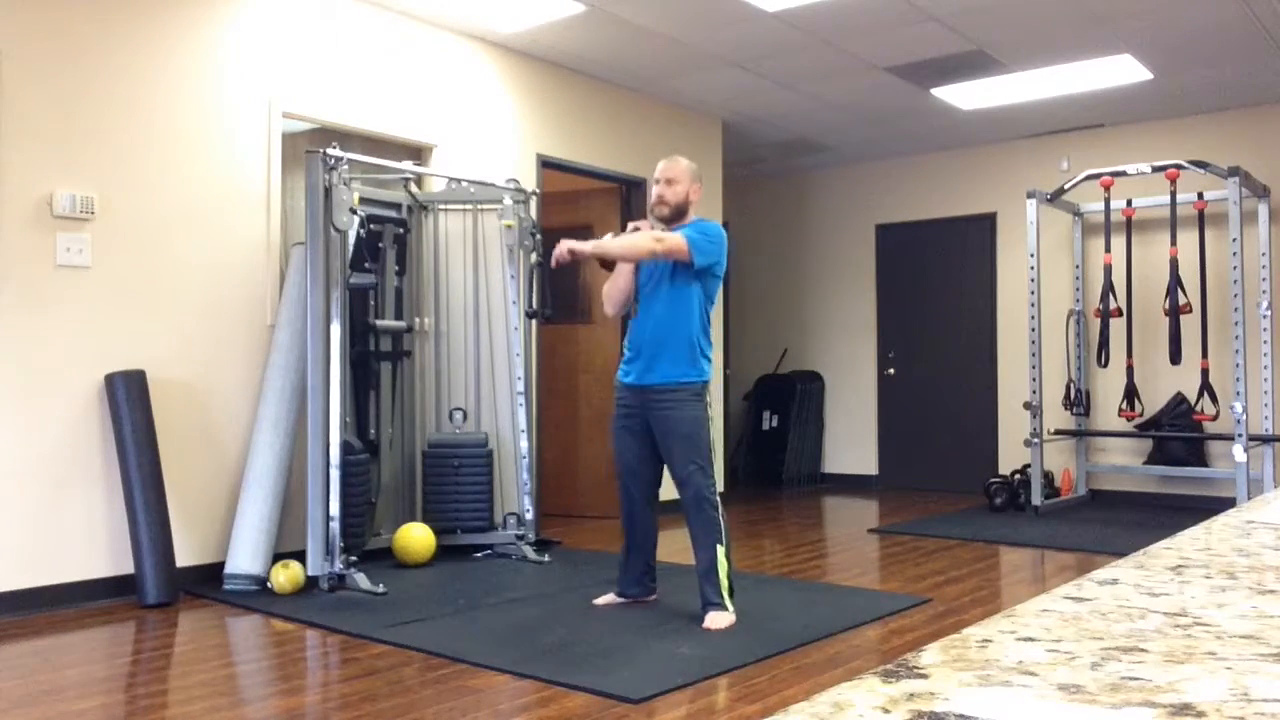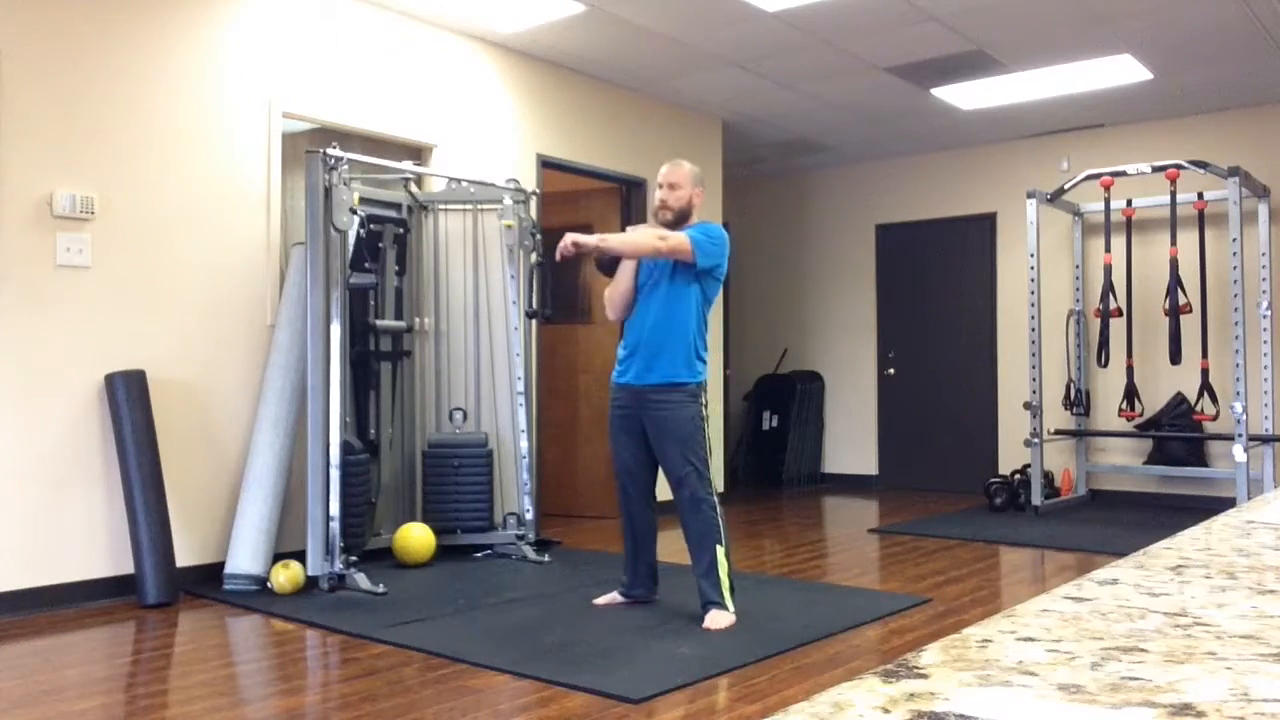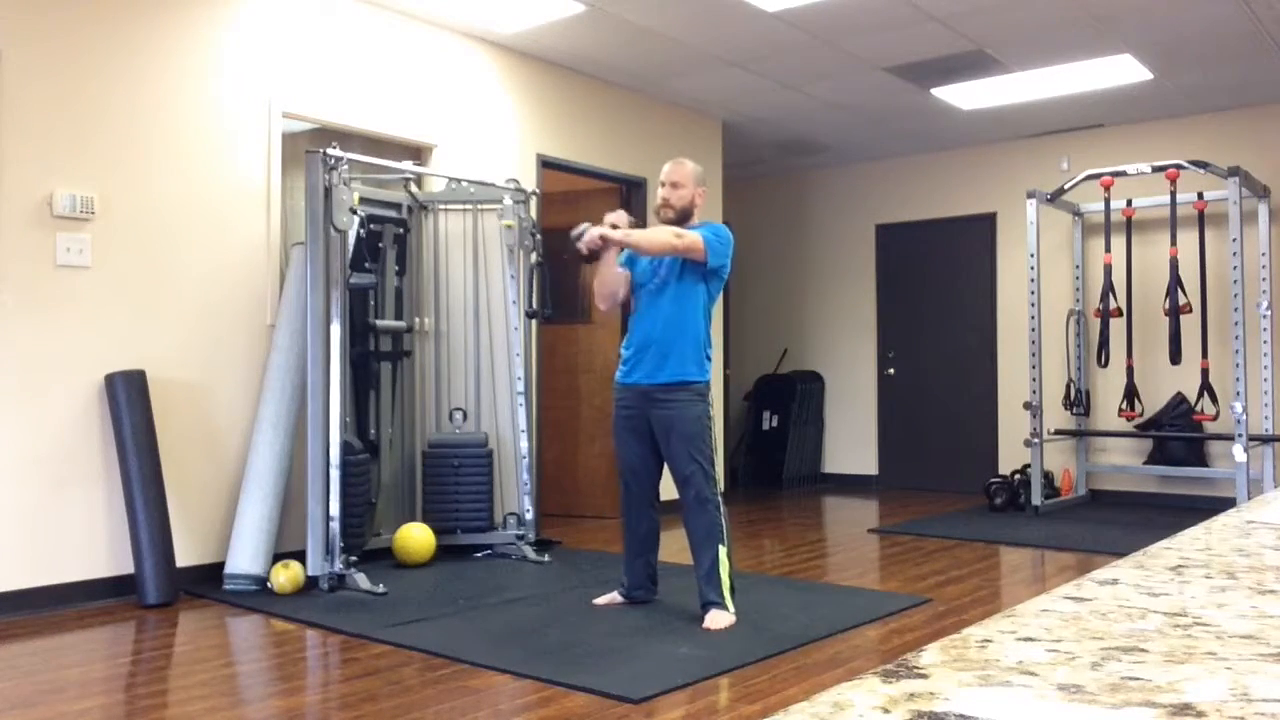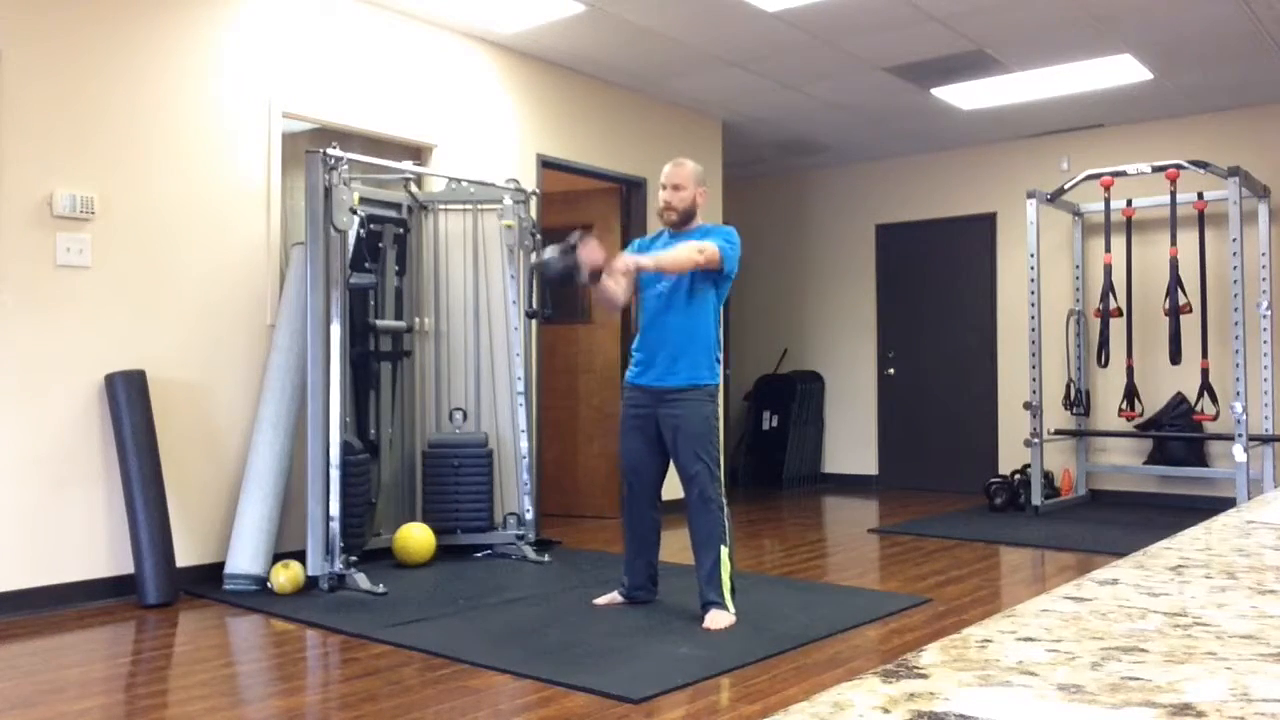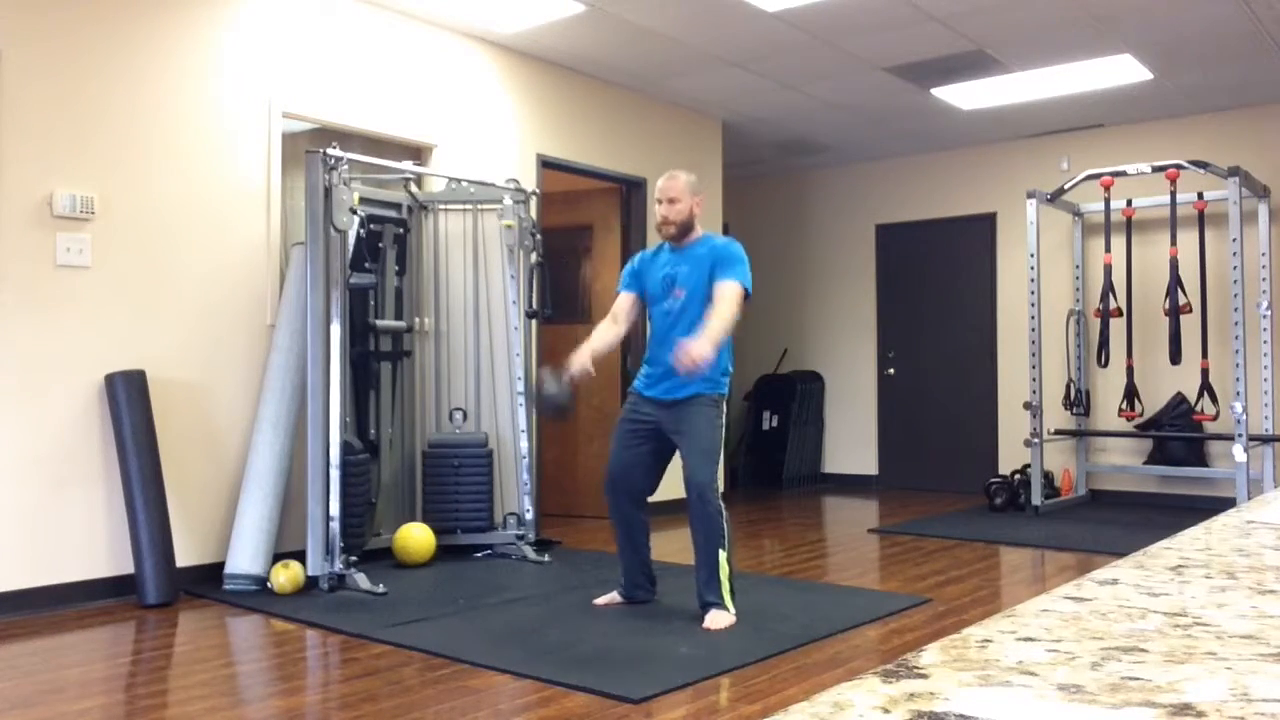
dt=0.2s
person 1, frame 1
left shoulder: (708, 235)
right shoulder: (645, 239)
left elbow: (658, 246)
right elbow: (613, 306)
left wrist: (587, 247)
right wrist: (628, 244)
left hip: (681, 387)
right hip: (632, 384)
left knee: (696, 492)
right knee: (633, 491)
left ankle: (718, 599)
right ankle: (636, 584)
person 1, frame 2
left shoulder: (710, 238)
right shoulder: (644, 250)
left elbow: (661, 244)
right elbow: (615, 311)
left wrist: (592, 240)
right wrist: (628, 253)
left hip: (676, 388)
right hip: (627, 385)
left knee: (694, 494)
right knee: (633, 493)
left ankle: (718, 599)
right ankle: (638, 585)
person 1, frame 3
left shoulder: (715, 238)
right shoulder: (641, 248)
left elbow: (676, 241)
right elbow: (607, 300)
left wrist: (613, 233)
right wrist: (612, 245)
left hip: (682, 386)
right hip: (631, 385)
left knee: (698, 493)
right knee: (636, 492)
left ankle: (718, 600)
right ankle: (638, 585)
person 1, frame 4
left shoulder: (722, 238)
right shoulder: (643, 245)
left elbow: (697, 255)
right elbow: (614, 299)
left wrist: (641, 262)
right wrist: (600, 269)
left hip: (691, 388)
right hip: (640, 386)
left knee: (702, 492)
right knee: (638, 489)
left ankle: (718, 599)
right ankle: (637, 585)
person 1, frame 5
left shoulder: (725, 253)
right shoulder: (643, 264)
left elbow: (727, 304)
right elbow: (618, 319)
left wrist: (705, 343)
right wrist: (587, 353)
left hip: (699, 396)
right hip: (646, 394)
left knee: (702, 490)
right knee: (621, 486)
left ankle: (718, 600)
right ankle: (636, 585)
